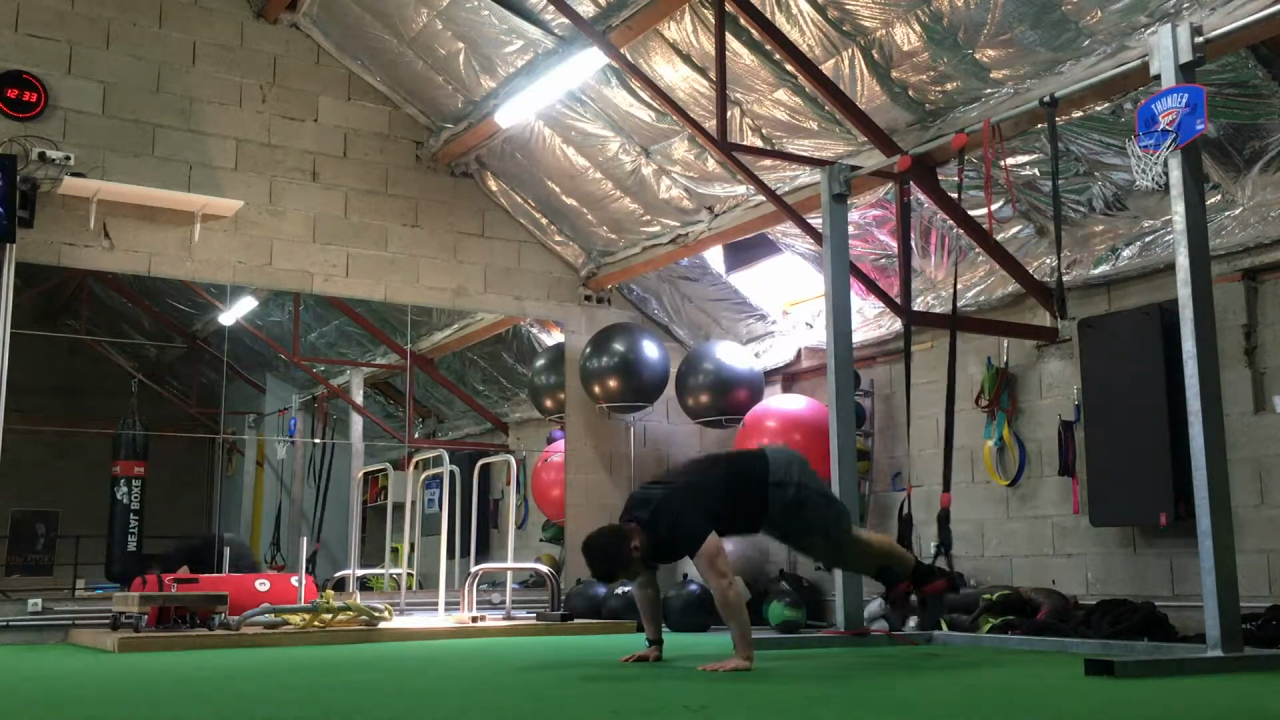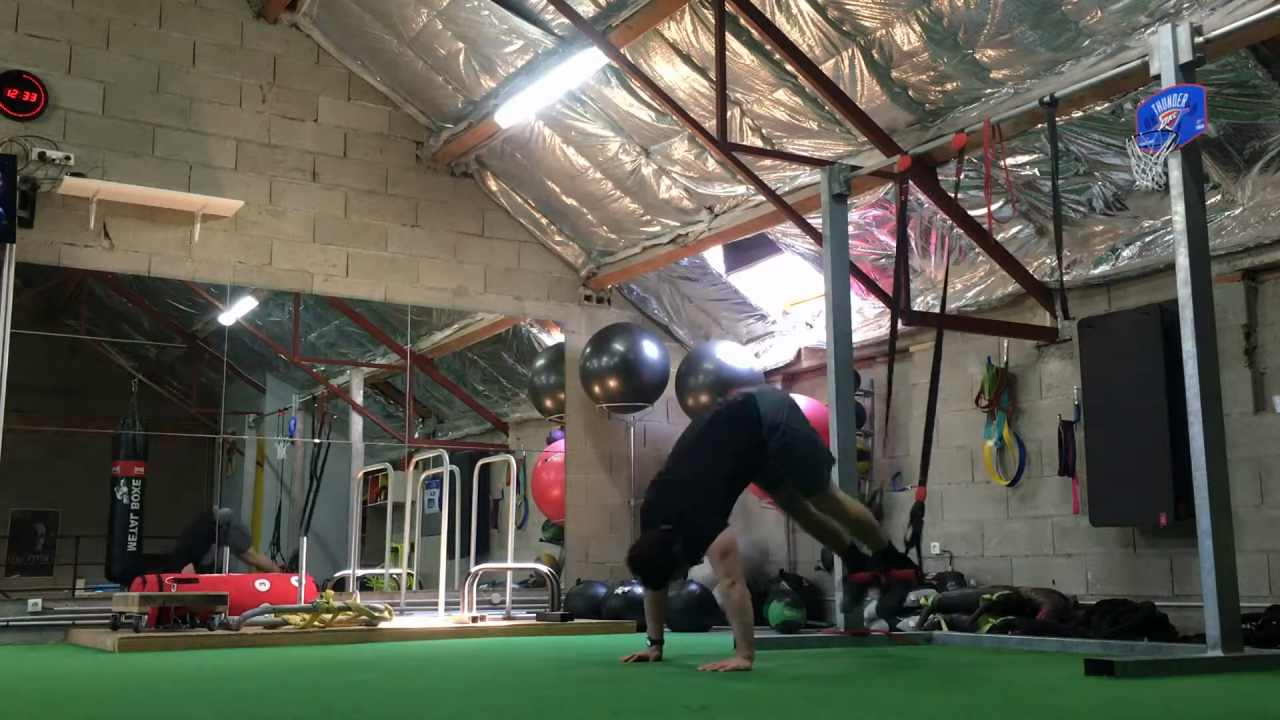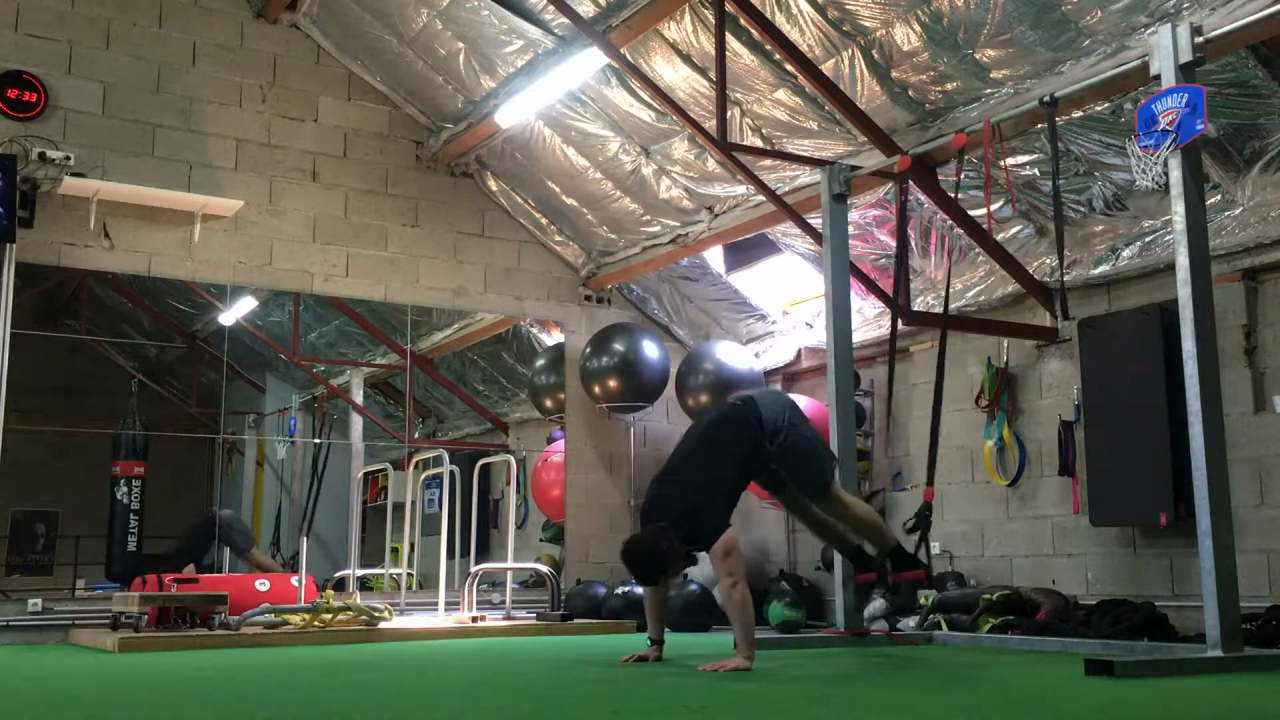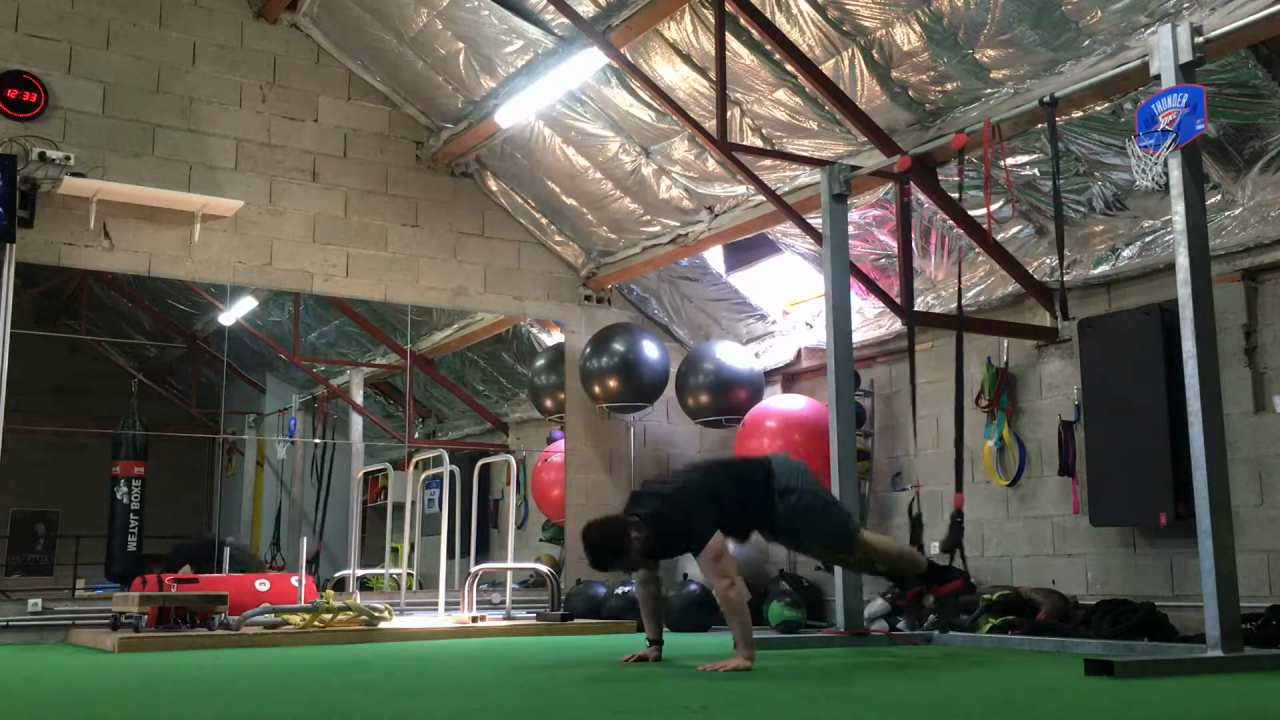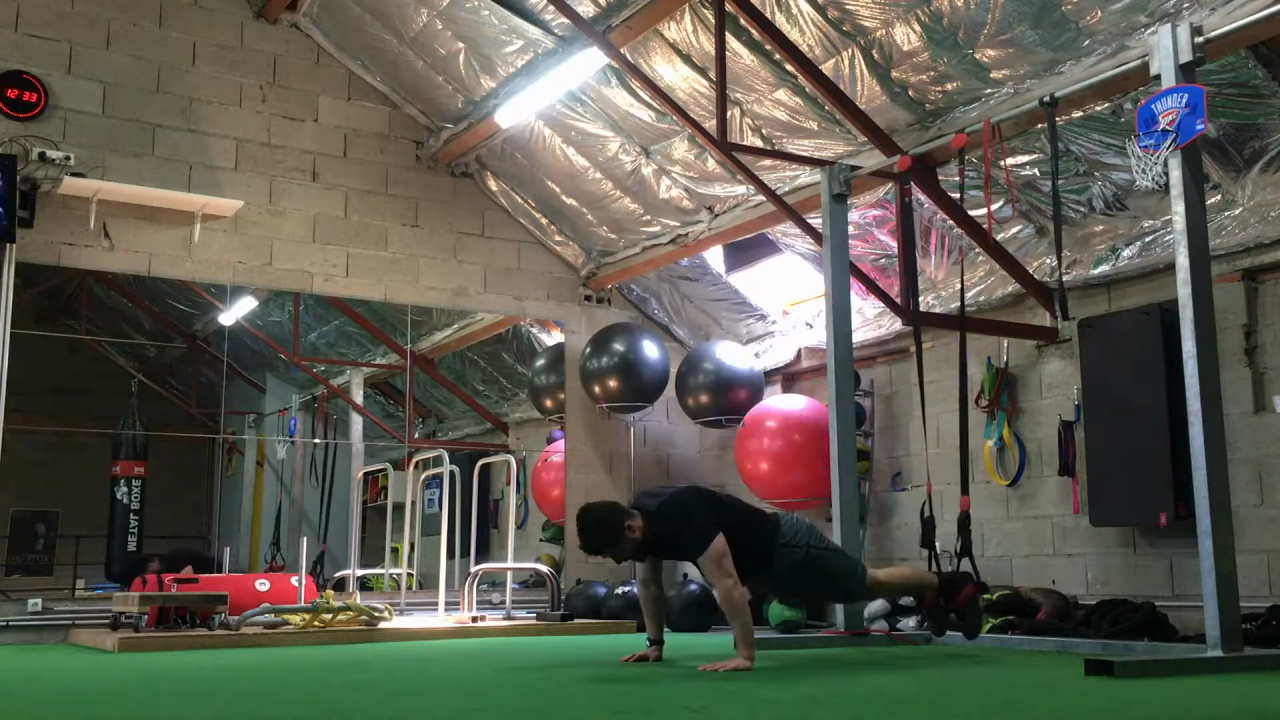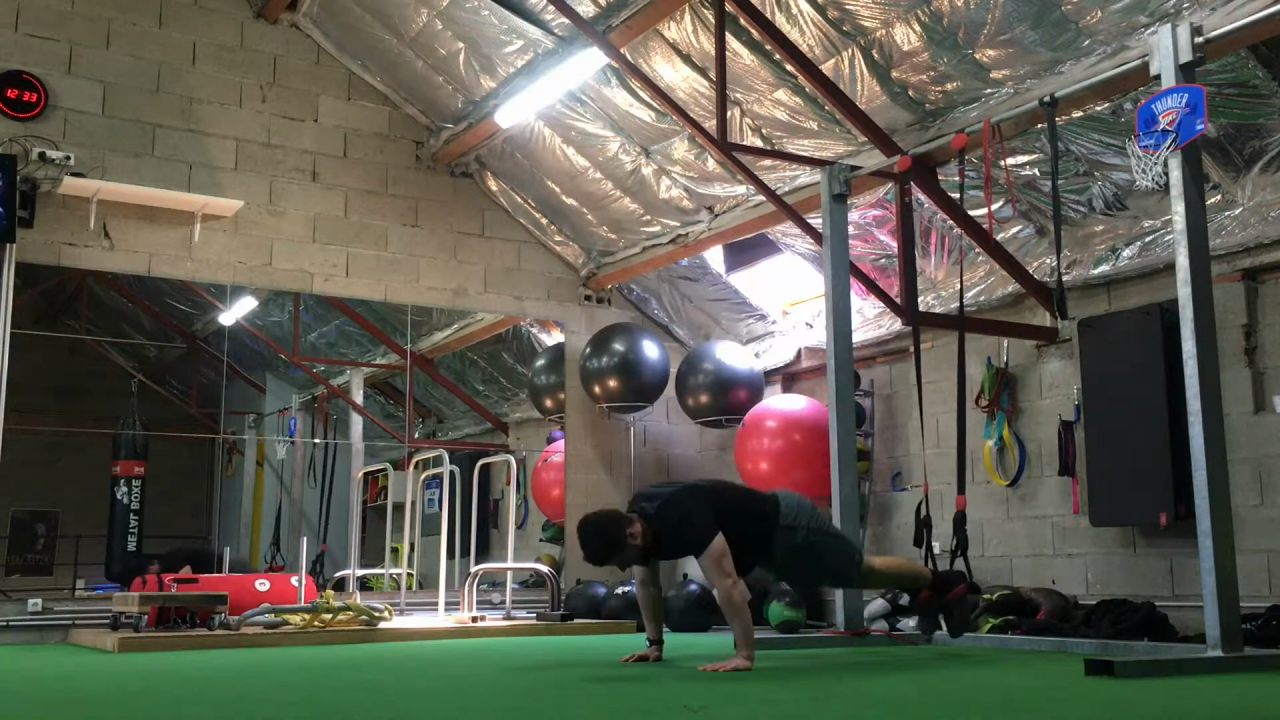
dt=0.2s
person 1, frame 1
left shoulder: (675, 519)
right shoulder: (633, 523)
left elbow: (722, 582)
right elbow: (645, 585)
left wrist: (743, 654)
right wrist: (653, 643)
left hip: (782, 480)
right hip: (761, 492)
left knee: (847, 541)
right knee: (817, 547)
left ankle: (924, 575)
right ankle: (894, 579)
person 1, frame 2
left shoulder: (698, 514)
right shoulder: (655, 515)
left elbow: (730, 582)
right elbow: (655, 582)
left wrist: (744, 656)
right wrist: (655, 644)
left hip: (770, 416)
right hip: (747, 420)
left knee: (825, 499)
right knee: (792, 504)
left ankle: (891, 561)
right ankle: (858, 561)
person 1, frame 3
left shoulder: (698, 513)
right shoulder: (655, 514)
left elbow: (732, 581)
right elbow: (654, 580)
left wrist: (744, 654)
right wrist: (655, 642)
left hip: (770, 419)
right hip: (744, 415)
left knee: (829, 499)
right knee: (797, 504)
left ankle: (902, 561)
person 1, frame 4
left shoulder: (681, 513)
right shoulder: (639, 518)
left elbow: (725, 582)
right elbow: (647, 581)
left wrist: (744, 654)
right wrist: (654, 642)
left hip: (782, 484)
right hip: (763, 501)
left knee: (853, 543)
right knee: (830, 551)
left ankle: (939, 575)
right ankle: (908, 581)
person 1, frame 5
left shoulder: (682, 513)
right shoulder: (641, 516)
left elbow: (727, 583)
right elbow: (648, 583)
left wrist: (745, 655)
right wrist: (655, 644)
left hip: (785, 546)
right hip: (764, 563)
left knee: (864, 584)
right knee: (858, 586)
left ankle: (953, 586)
right ankle: (929, 594)
person 1, frame 6
left shoulder: (681, 516)
right shoulder: (638, 519)
left elbow: (727, 581)
right elbow: (648, 583)
left wrist: (744, 654)
right wrist: (655, 644)
left hip: (789, 527)
right hip: (767, 544)
left knee: (860, 572)
right knee: (844, 576)
left ankle: (947, 584)
right ankle: (923, 591)
